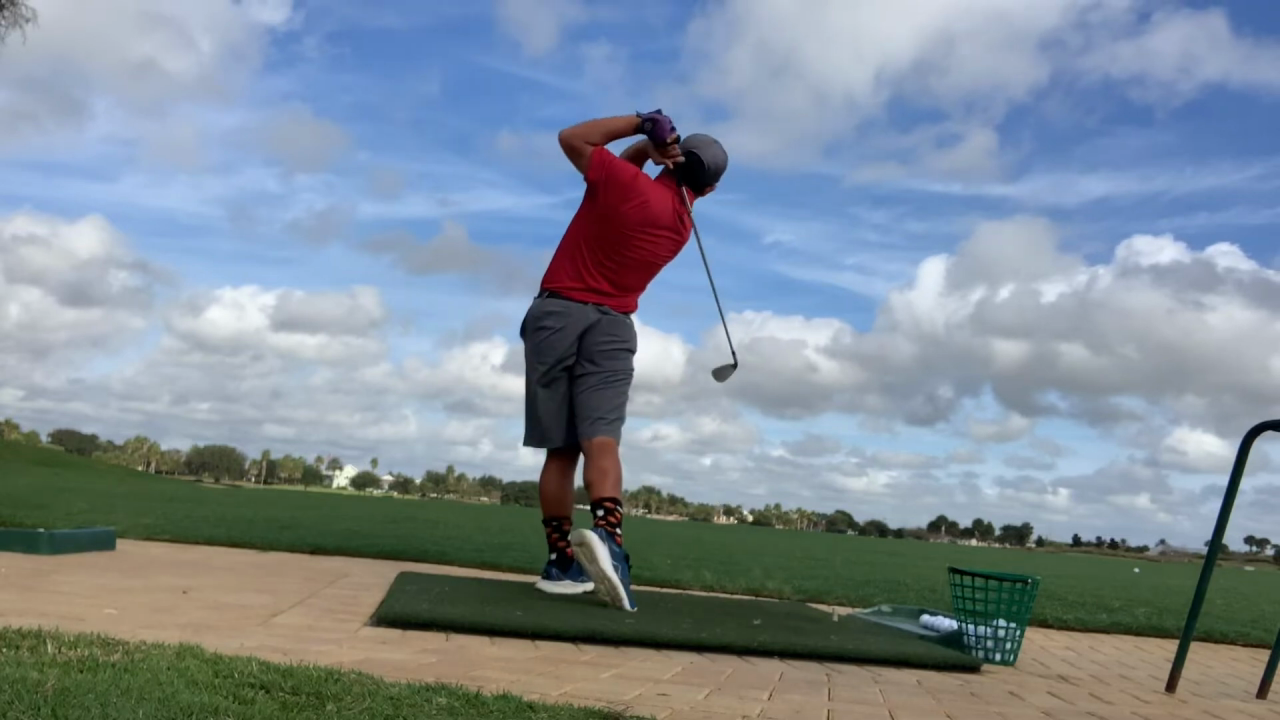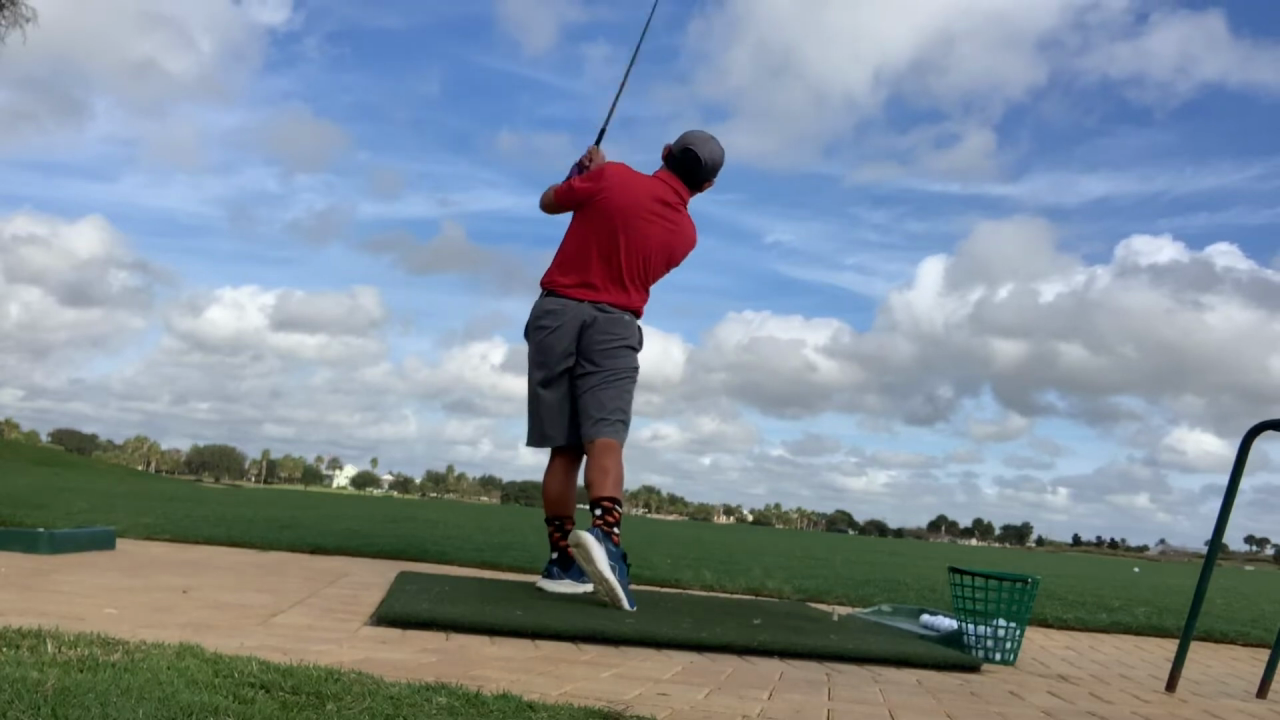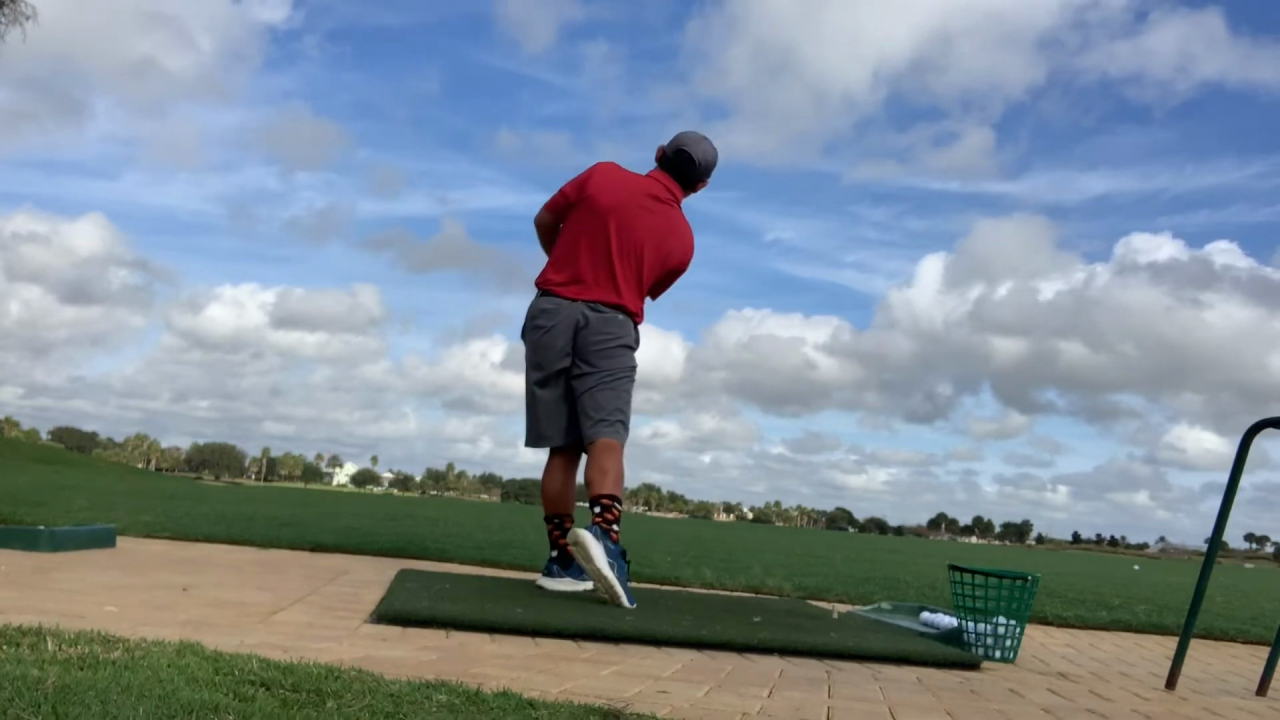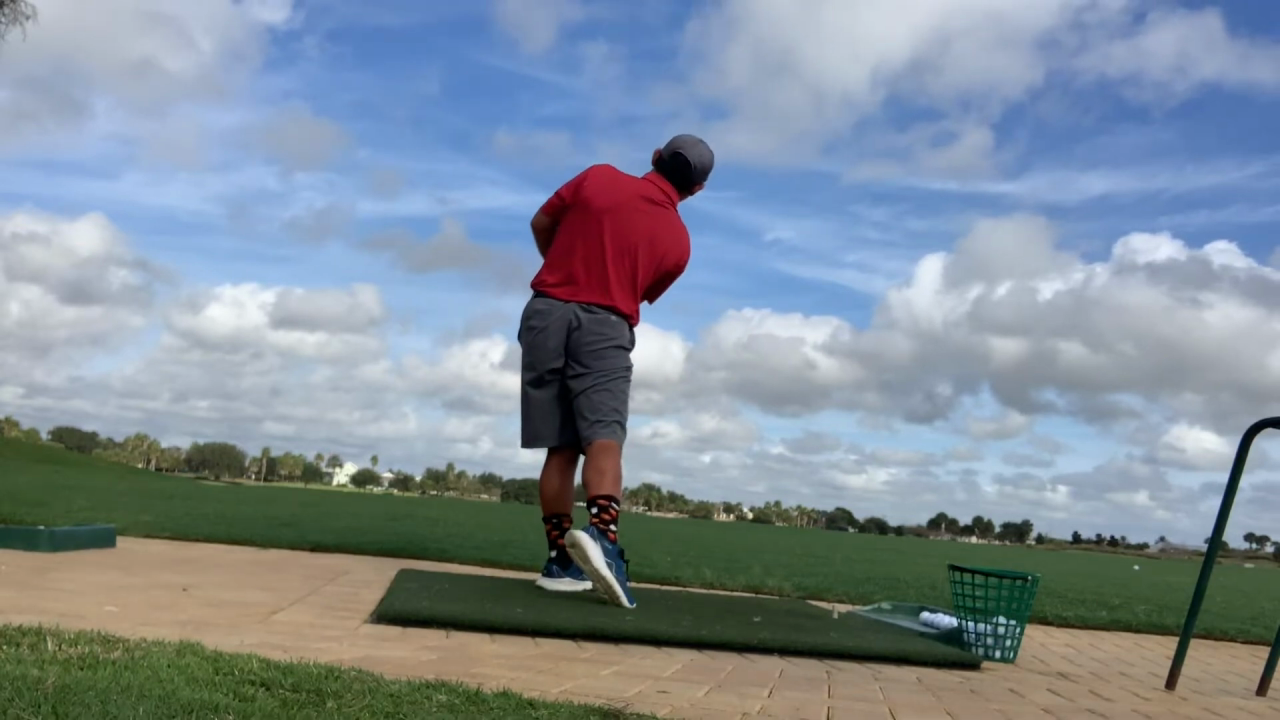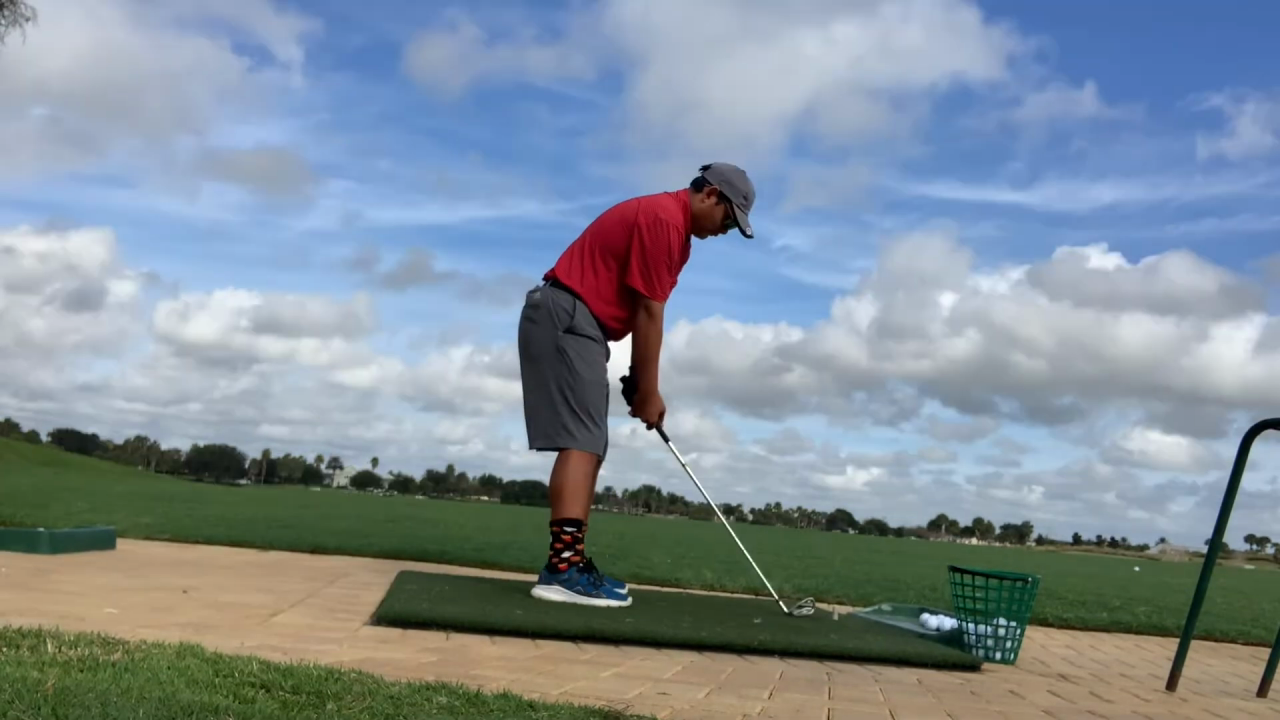
dt=0.4s
person 1, frame 1
left shoulder: (628, 188)
right shoulder: (683, 225)
left elbow: (571, 139)
left wrist: (644, 127)
right wrist: (650, 142)
left hip: (554, 316)
right hip: (609, 329)
left knee: (560, 448)
right knee: (601, 440)
left ankle: (560, 562)
right ankle: (606, 535)
person 1, frame 2
left shoulder: (614, 180)
right shoulder: (685, 233)
left elbow: (549, 201)
left wrist: (588, 165)
left hip: (556, 314)
right hip: (613, 327)
left knee: (564, 447)
right knee: (605, 437)
left ankle: (562, 561)
right ankle: (604, 535)
person 1, frame 3
left shoulder: (603, 175)
right shoulder: (681, 238)
left elbow: (544, 222)
left hip: (552, 312)
right hip: (610, 325)
left knee: (562, 445)
right knee: (606, 435)
left ankle: (561, 558)
right ankle: (603, 532)
person 1, frame 4
left shoulder: (599, 177)
right shoulder: (677, 241)
left elbow: (541, 224)
left hip: (547, 313)
right hip: (604, 327)
left knee: (561, 445)
right knee: (604, 435)
left ankle: (561, 559)
right ankle: (602, 532)
person 1, frame 5
left shoulder: (667, 222)
right shoulder: (663, 218)
left elbow: (642, 311)
right elbow: (648, 313)
left wrist: (640, 382)
right wrist: (648, 391)
left hip: (571, 321)
right hip: (566, 317)
left knee: (586, 443)
right knee: (582, 442)
left ankle: (567, 562)
right ankle: (563, 567)
